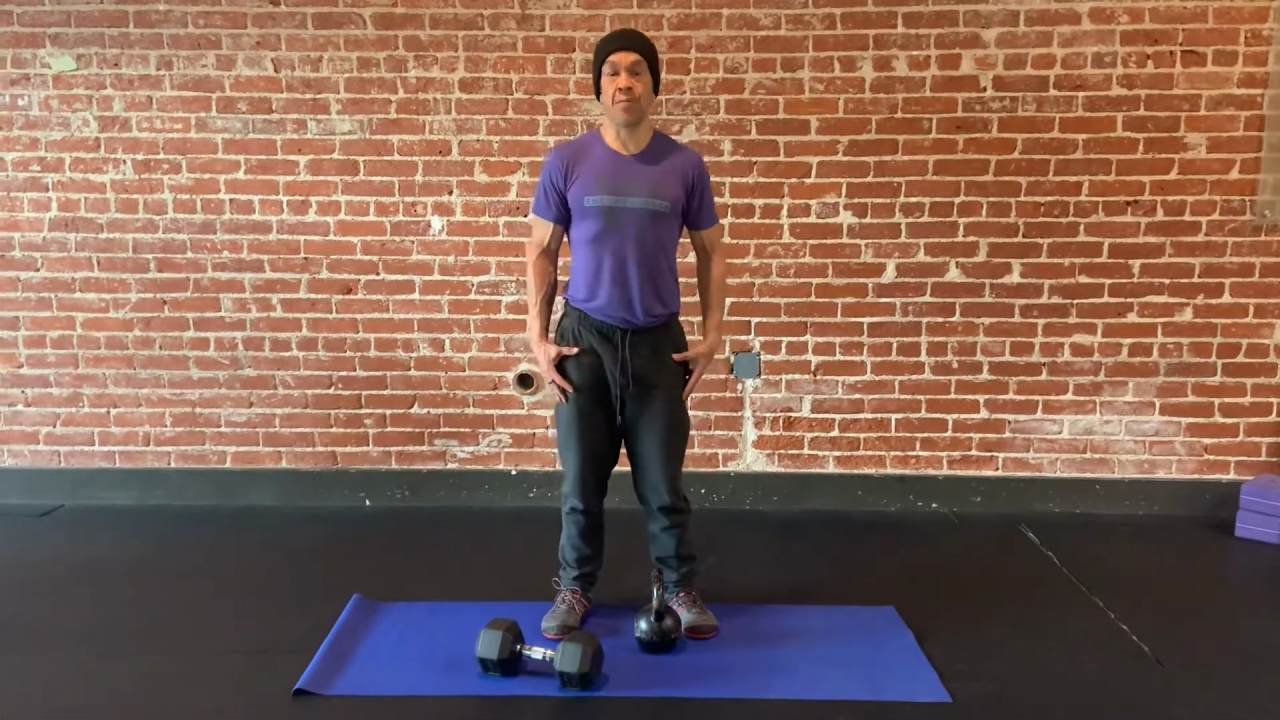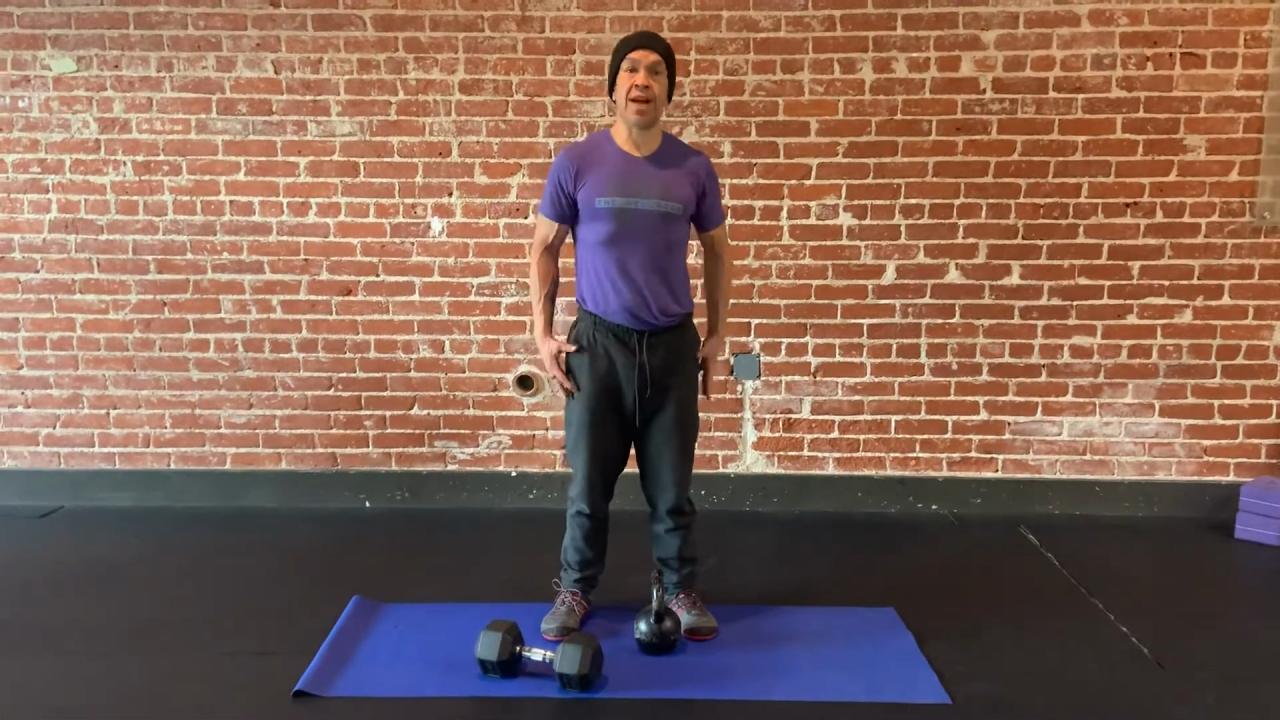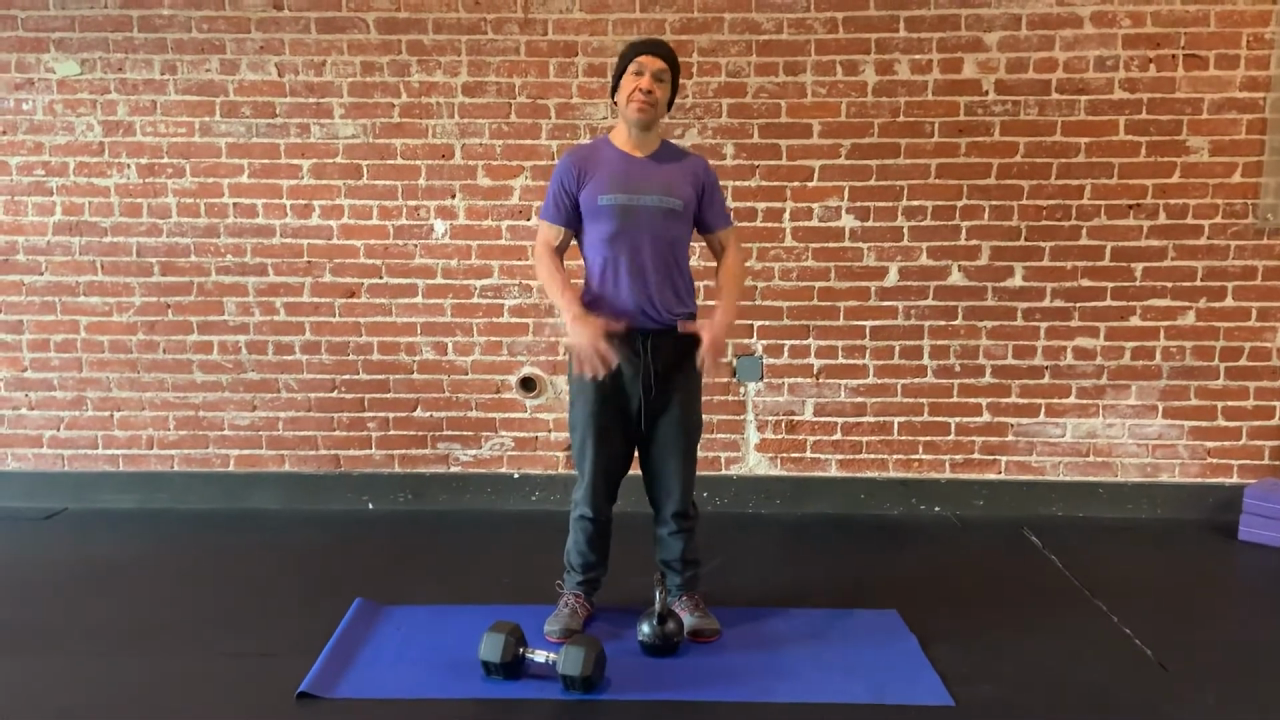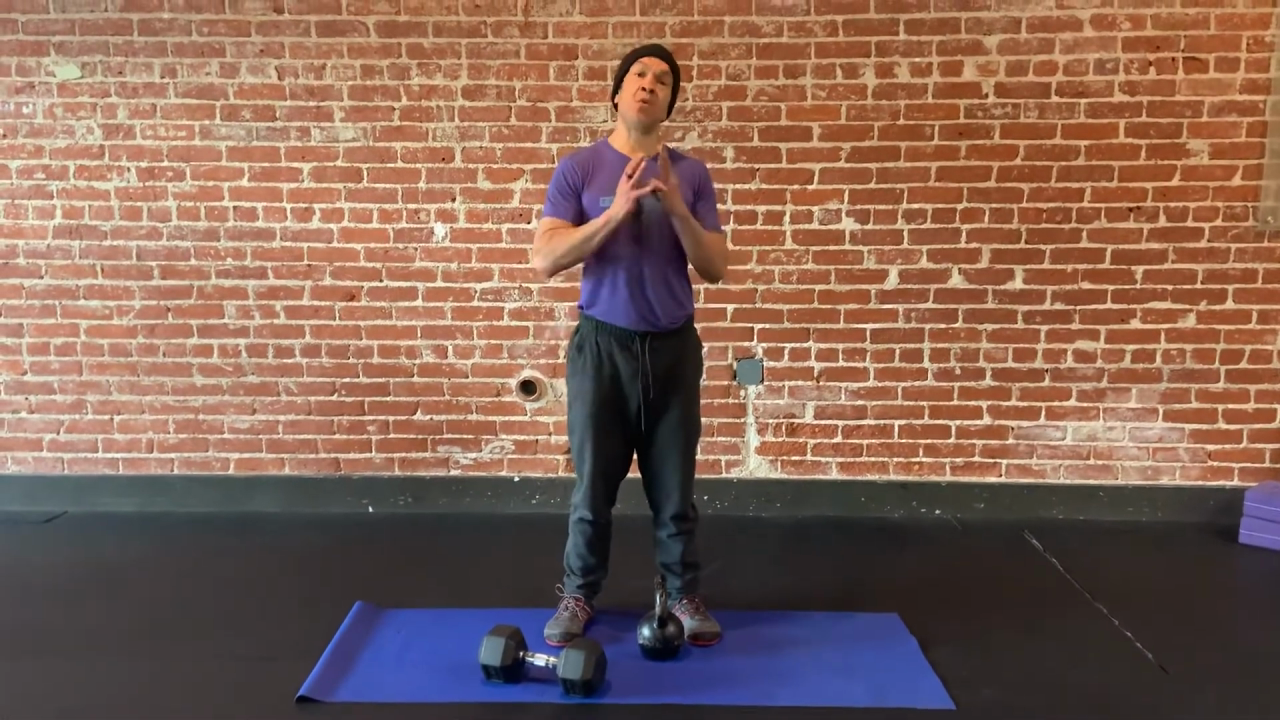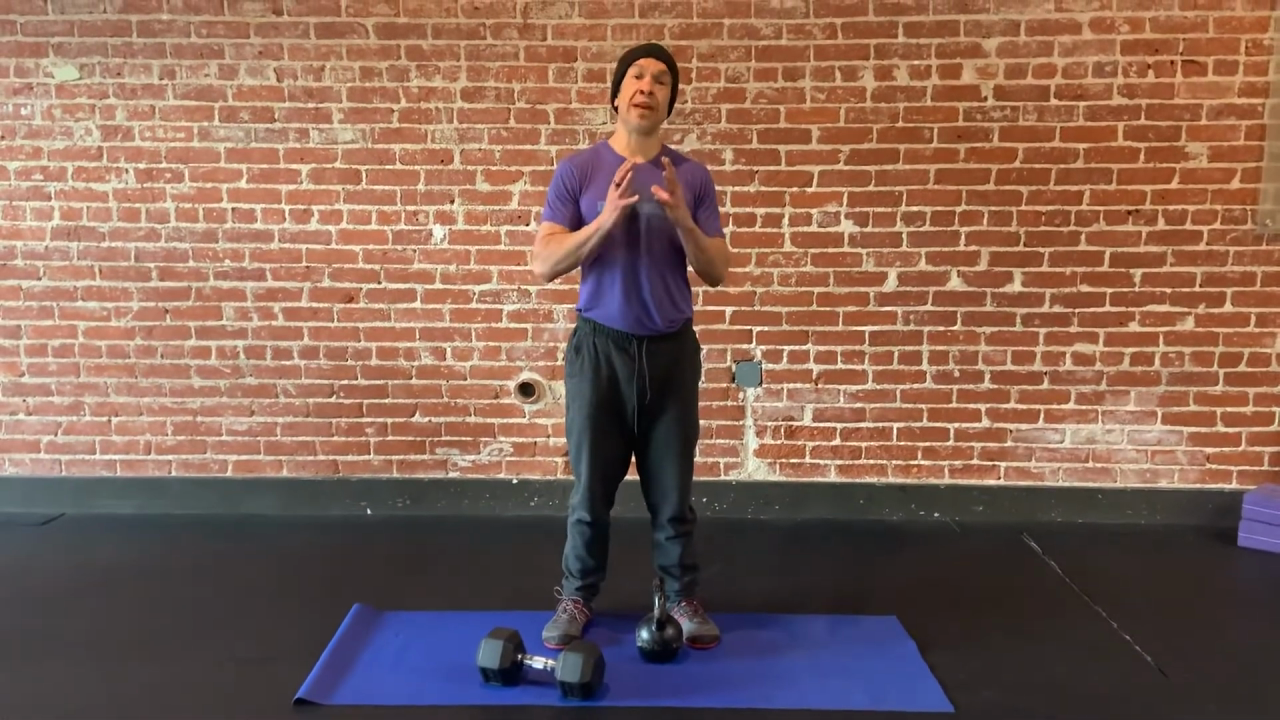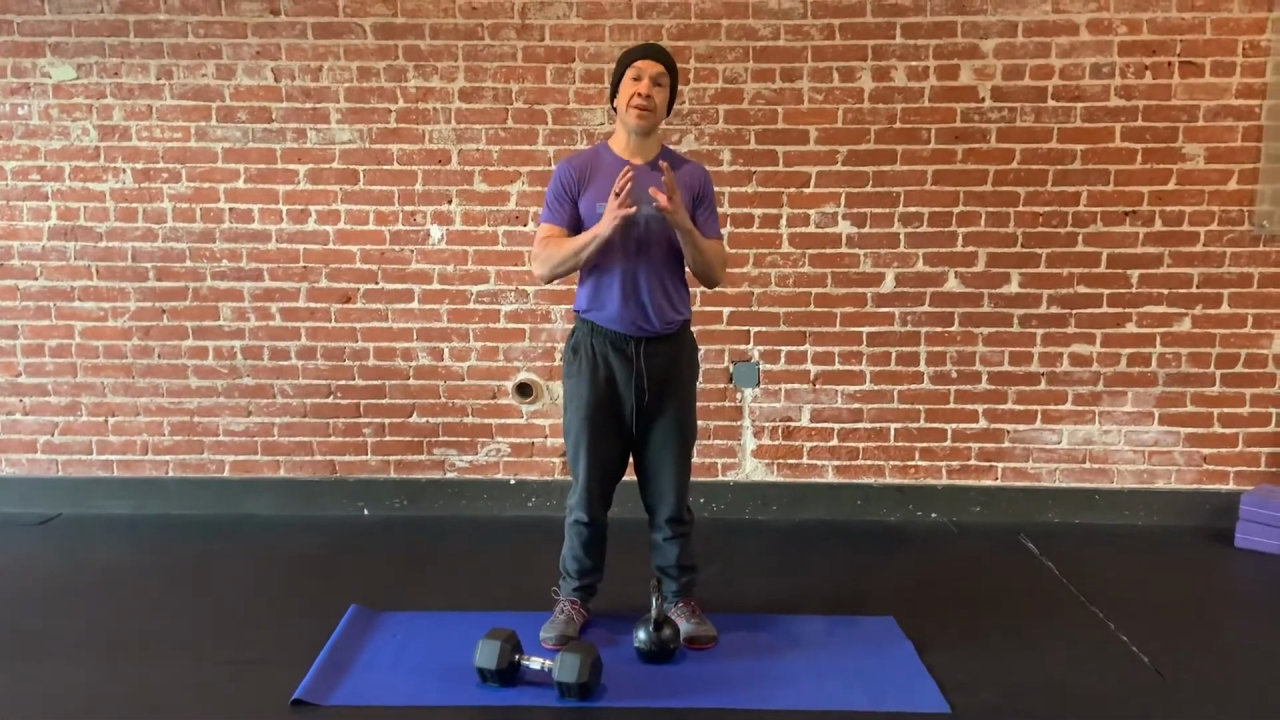
dt=0.5s
person 1, frame 1
left shoulder: (685, 165)
right shoulder: (567, 161)
left elbow: (710, 253)
right elbow: (542, 251)
left wrist: (711, 337)
right wrist: (538, 336)
left hip: (658, 342)
right hip: (585, 338)
left knee: (662, 482)
right knee: (582, 479)
left ankle: (680, 587)
right ankle: (575, 587)
person 1, frame 2
left shoulder: (695, 168)
right shoulder: (576, 162)
left elbow: (717, 252)
right elbow: (544, 248)
left wrist: (716, 335)
right wrist: (543, 332)
left hip: (671, 344)
right hip: (598, 341)
left knee: (670, 483)
right knee: (589, 480)
left ankle: (681, 590)
right ankle: (575, 590)
person 1, frame 3
left shoulder: (693, 170)
right shoulder: (578, 166)
left elbow: (728, 250)
right elbow: (547, 253)
left wrist: (722, 318)
right wrist: (574, 317)
left hip: (676, 346)
right hip: (605, 347)
left knee: (674, 485)
right knee: (593, 482)
left ankle: (684, 592)
right ankle: (578, 592)
person 1, frame 4
left shoulder: (691, 173)
right shoulder: (578, 167)
left elbow: (715, 267)
right elbow: (544, 258)
left wrist: (676, 208)
right wrist: (615, 212)
left hip: (672, 345)
right hip: (603, 343)
left knee: (674, 484)
right knee: (594, 482)
left ankle: (684, 594)
right ankle: (579, 594)
person 1, frame 5
left shoulder: (692, 176)
right shoulder: (577, 170)
left elbow: (716, 271)
right elbow: (544, 263)
left wrist: (681, 219)
right wrist: (606, 219)
left hip: (670, 349)
right hip: (599, 346)
left knee: (672, 488)
right knee: (591, 485)
left ankle: (682, 597)
right ankle: (577, 597)
person 1, frame 6
left shoulder: (692, 178)
right shoulder: (576, 171)
left elbow: (714, 273)
right elbow: (543, 264)
left wrist: (678, 220)
right wrist: (605, 225)
left hip: (668, 350)
right hip: (598, 346)
left knee: (669, 489)
right knee: (588, 485)
left ankle: (680, 598)
right ankle: (574, 598)
